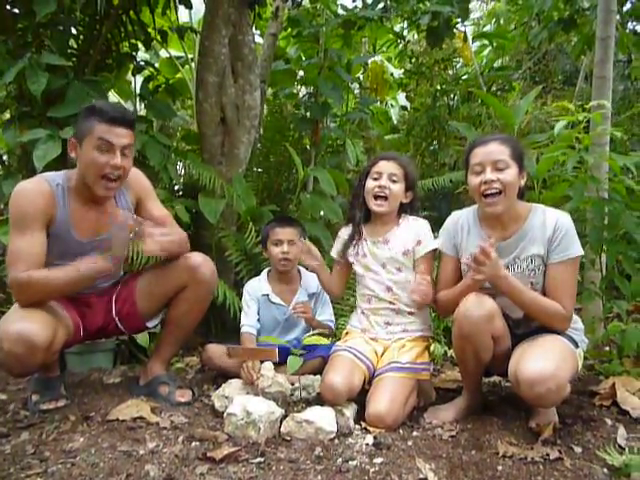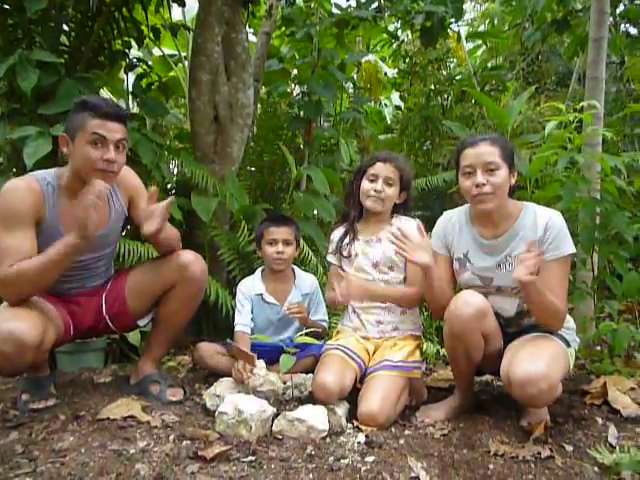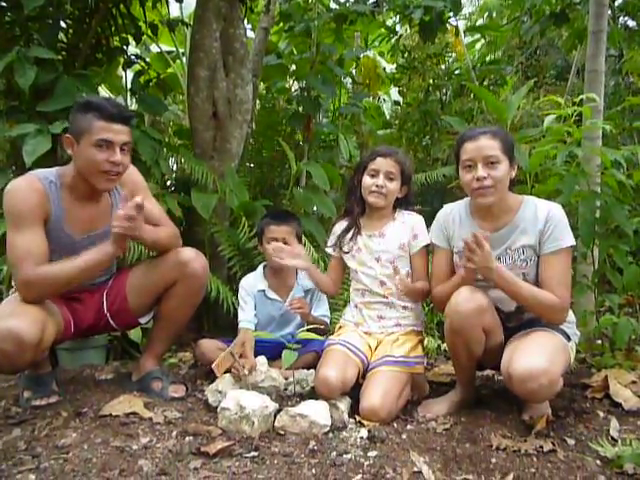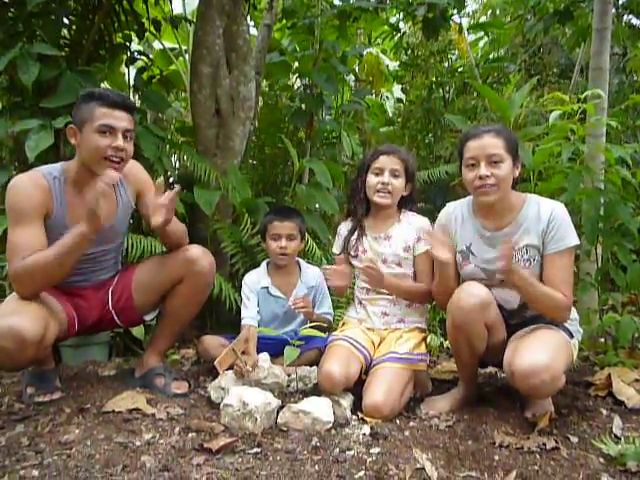
dt=0.3s
person 1, frame 1
left shoulder: (133, 182)
right shoulder: (34, 194)
left elbow: (181, 241)
left wrist: (159, 243)
right wrist: (105, 262)
left hip: (116, 299)
right hip: (58, 304)
left knee: (201, 268)
left ankle: (155, 370)
right ankle: (48, 372)
person 1, frame 2
left shoulder: (124, 180)
left elbow: (174, 241)
left wrist: (155, 231)
right wrist: (77, 239)
left hip: (105, 298)
right hip: (48, 303)
left knee: (191, 266)
left ankle: (146, 369)
right ankle: (37, 372)
person 1, frame 3
left shoulder: (127, 178)
right shoulder: (27, 191)
left elbow: (173, 239)
right elbow: (28, 285)
left wrist: (144, 233)
right wrist: (111, 247)
left hip: (108, 295)
right hip: (50, 300)
left knee: (192, 264)
left ankle: (147, 366)
right ankle: (40, 369)
person 1, frame 4
left shoulder: (132, 174)
right shoulder: (31, 187)
left elbow: (181, 240)
left wrist: (164, 225)
right wrist: (88, 229)
left hip: (112, 292)
right hip: (54, 298)
left knee: (199, 261)
left ankle: (151, 362)
right ankle: (43, 365)
person 2, frame 1
left shoulder: (555, 225)
right shoulder: (457, 224)
left elbow: (561, 318)
right elbow: (442, 304)
left wrist: (501, 278)
right wrist: (472, 281)
left hip: (548, 333)
right hip: (487, 339)
left knee: (536, 381)
right knee: (474, 306)
left ankle: (545, 399)
right ankle: (470, 396)
person 2, frame 2
left shoulder: (547, 222)
right shoulder: (449, 224)
left elbow: (554, 320)
right elbow: (440, 309)
left wrist: (529, 283)
right wrist: (430, 269)
left hip: (539, 332)
right hip: (478, 338)
left knee: (529, 383)
right knee: (466, 305)
left ankle: (536, 398)
right ankle: (462, 395)
person 2, frame 3
left shoulder: (547, 216)
right shoulder: (449, 217)
left elbow: (558, 311)
right elbow: (439, 300)
left wrist: (494, 271)
right wrist: (467, 274)
left hip: (541, 326)
right hip: (479, 331)
left knee: (528, 377)
right knee: (465, 301)
left ankle: (538, 390)
right ankle: (464, 390)
person 2, frame 4
left shoulder: (550, 215)
right shoulder: (451, 216)
left elbow: (561, 310)
right elbow: (443, 301)
left wrist: (513, 272)
right wrist: (444, 265)
left hip: (543, 323)
right hip: (482, 329)
left knee: (531, 374)
right knee: (469, 296)
left ankle: (540, 389)
right ankle: (466, 387)
person 3, frame 1
left shoulder: (417, 229)
right shoulder: (350, 234)
left elbow: (427, 297)
right elbow: (336, 291)
left wrist: (423, 294)
right wrist: (318, 267)
left hip: (407, 335)
right hip: (363, 330)
left knee: (380, 416)
right knee: (334, 390)
left ankle: (413, 385)
right ankle: (381, 380)
person 3, frame 2
left shoulder: (409, 229)
right shoulder: (342, 234)
left elbow: (416, 295)
right elbow: (331, 297)
left wrist: (369, 289)
right wrist: (340, 293)
left hip: (398, 334)
right hip: (354, 330)
left knee: (373, 415)
right knee: (326, 389)
left ankle: (406, 383)
right ankle: (366, 377)
person 3, frame 3
left shoulder: (412, 224)
right shoulder: (344, 229)
left elbow: (424, 290)
right elbow: (333, 285)
left wrist: (409, 288)
right wrist: (307, 266)
left hip: (400, 329)
right hip: (356, 324)
left knee: (375, 410)
right knee: (328, 385)
left ankle: (406, 377)
right ankle: (377, 373)
person 3, frame 4
left shoulder: (418, 226)
right shoulder: (349, 228)
left elbow: (427, 292)
right elbow: (343, 285)
left wrist: (385, 281)
right wrist: (338, 281)
left hip: (404, 327)
right hip: (359, 322)
left knee: (377, 406)
right knee: (331, 379)
left ankle: (412, 375)
right ankle: (374, 370)
person 4, frame 1
left shoulder: (314, 284)
right shoulder: (253, 287)
left elbow: (328, 332)
right elbow: (248, 331)
left wrist: (313, 322)
right wrist: (251, 360)
left hip: (301, 354)
left knee: (331, 351)
right knee: (210, 353)
person 4, frame 2
left shoulder: (309, 283)
right shoulder: (247, 286)
left elbow: (321, 332)
right elbow: (242, 329)
left wrist: (307, 321)
right wrist: (244, 359)
left hip: (294, 353)
right hip: (256, 352)
left knee: (323, 350)
right knee: (202, 351)
person 4, frame 3
left shoulder: (310, 280)
right shoulder: (249, 283)
left elbow: (323, 328)
right elbow: (246, 327)
left wrist: (308, 318)
right wrist: (248, 358)
left hip: (296, 348)
right hip: (259, 348)
left knee: (325, 346)
right knee: (203, 348)
person 4, frame 4
left shoulder: (314, 276)
right shoulder: (252, 279)
left elbow: (327, 324)
right elbow: (249, 324)
left wrist: (312, 316)
right wrist: (251, 354)
left hip: (299, 345)
right hip: (262, 345)
left knee: (328, 343)
right knee: (206, 344)
